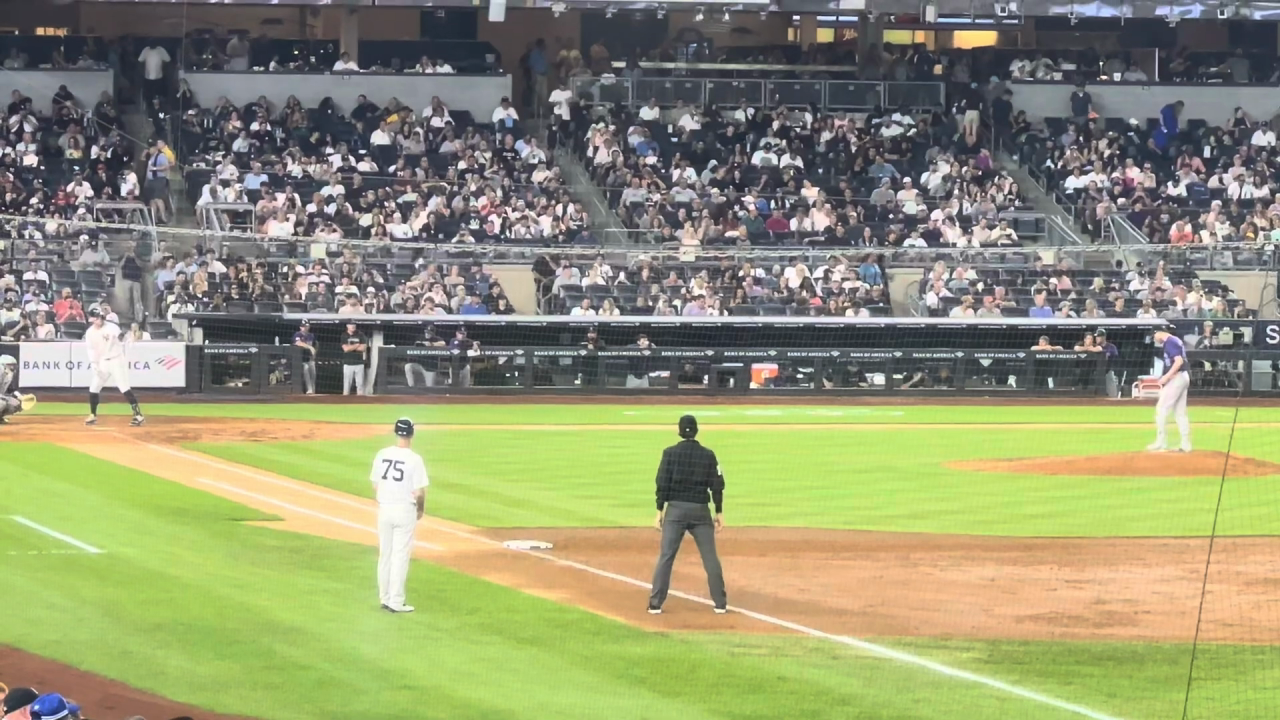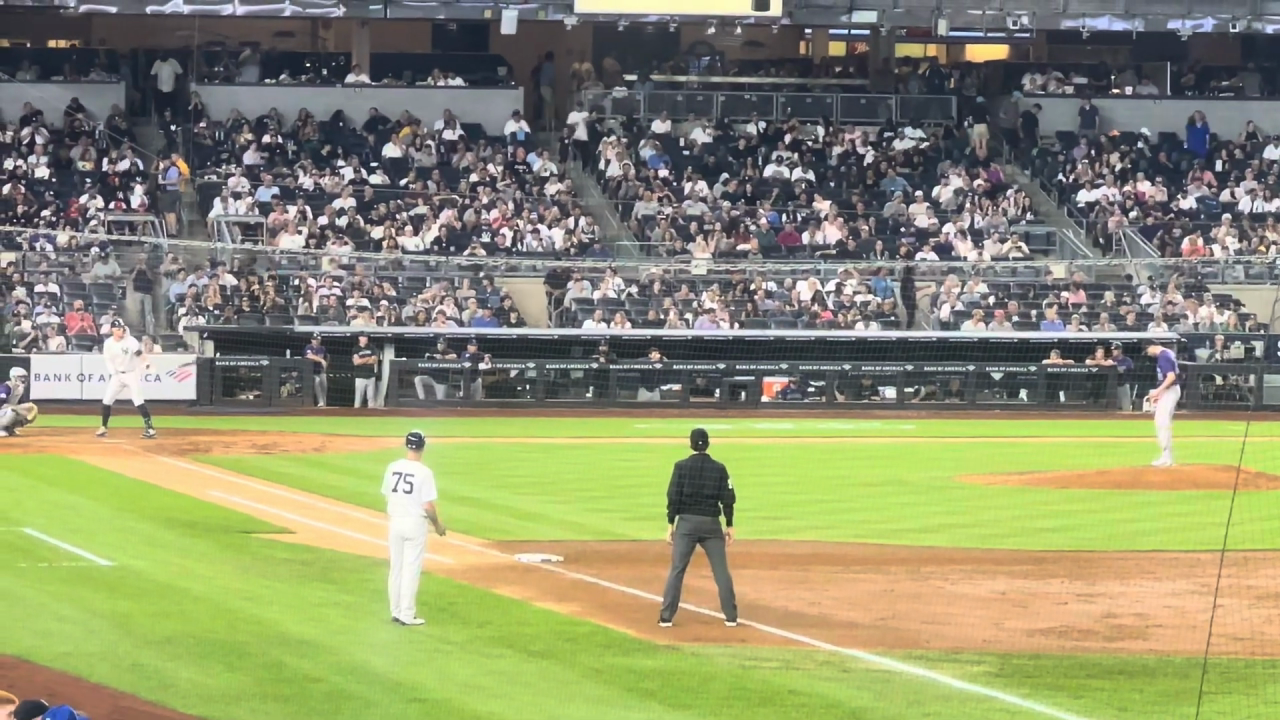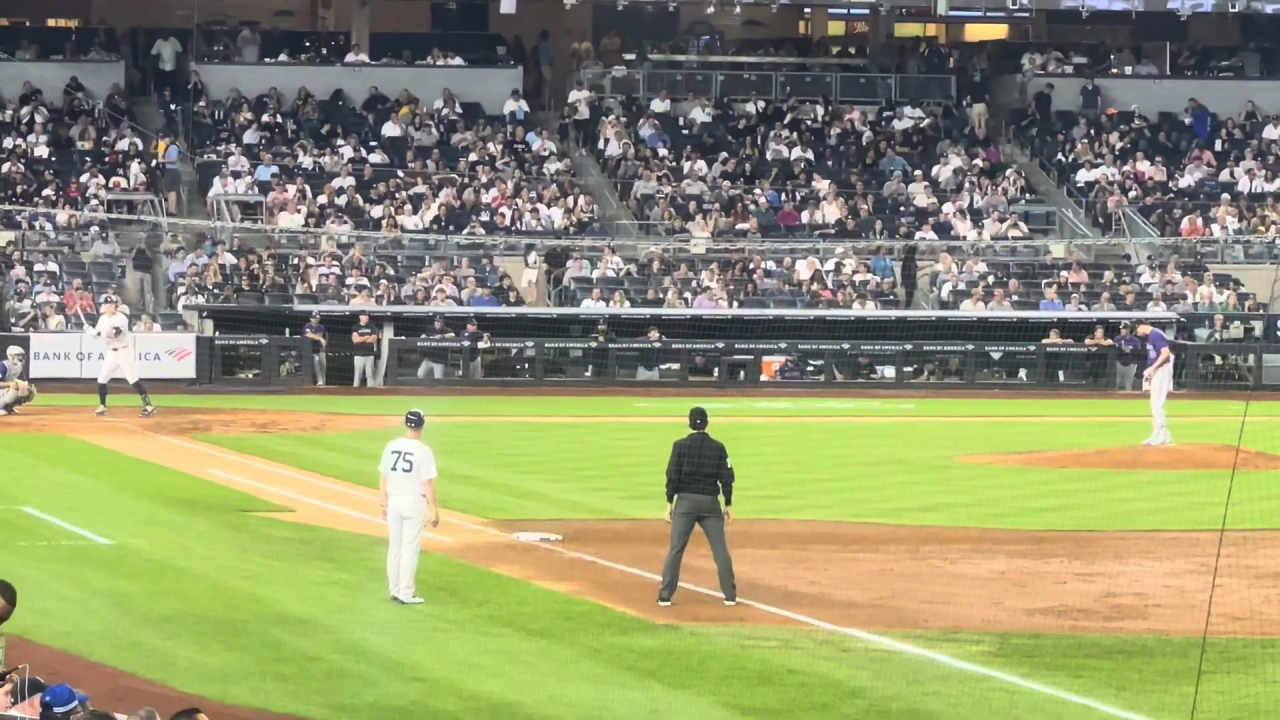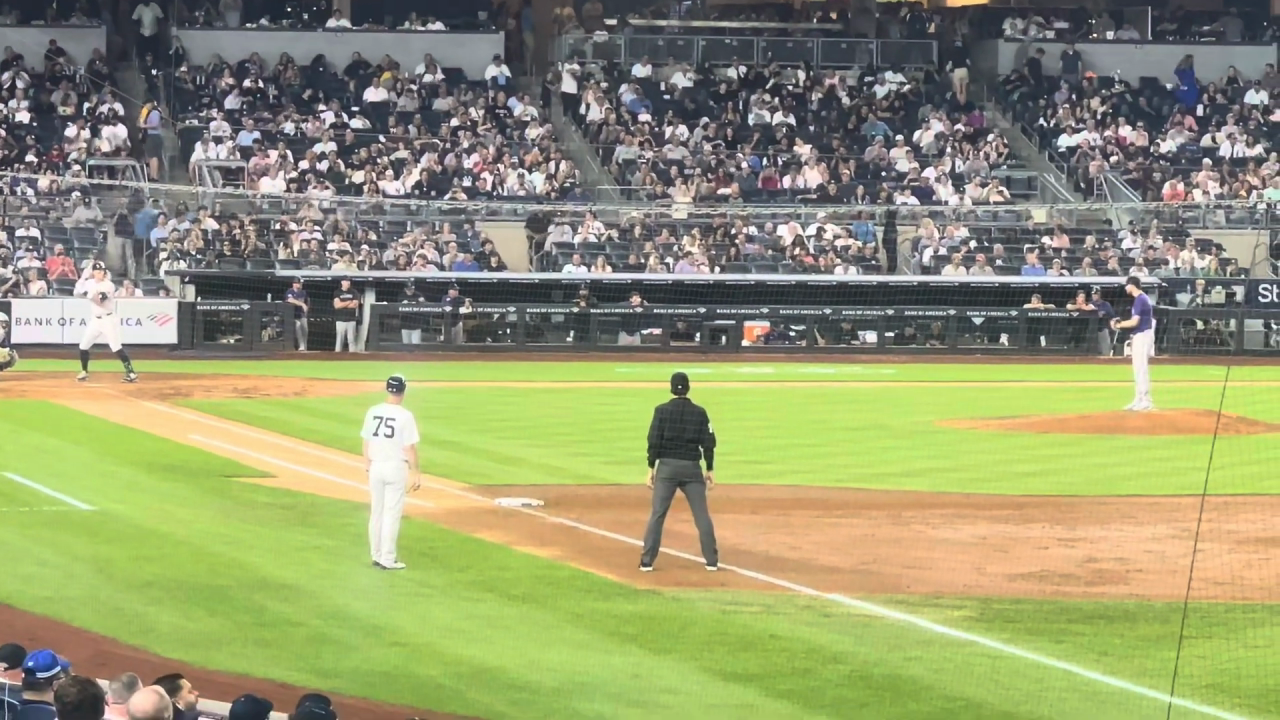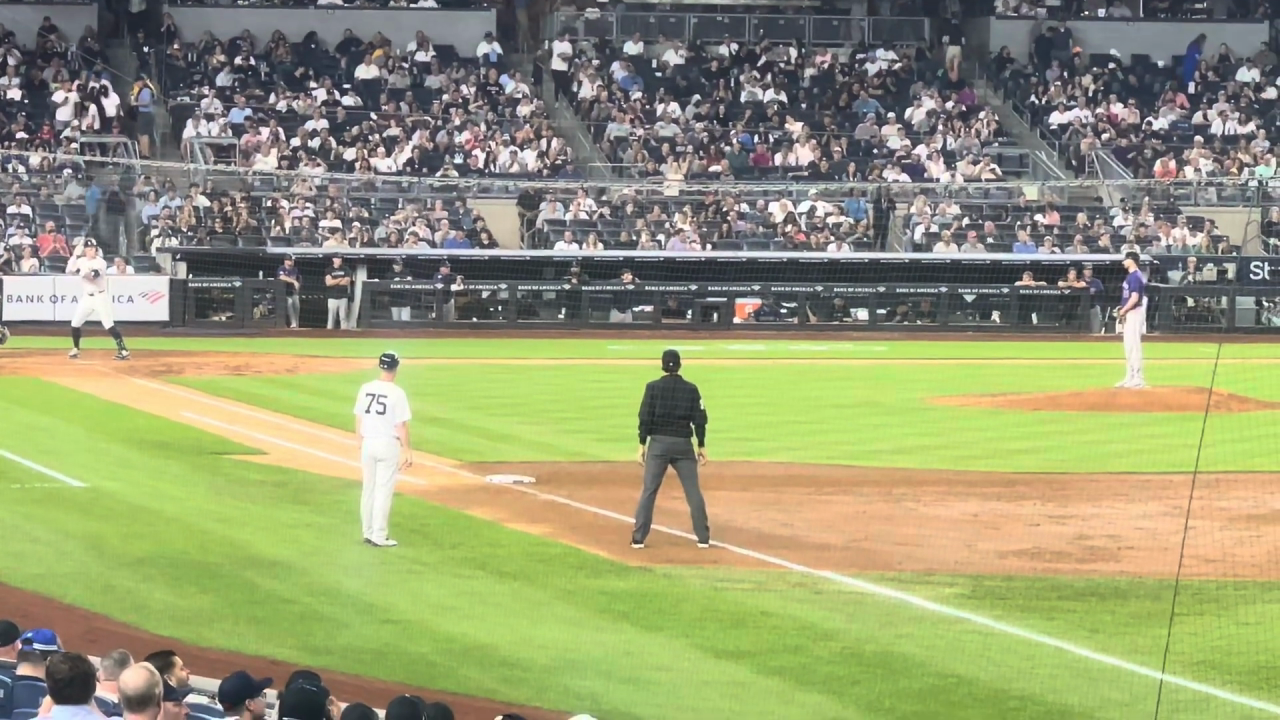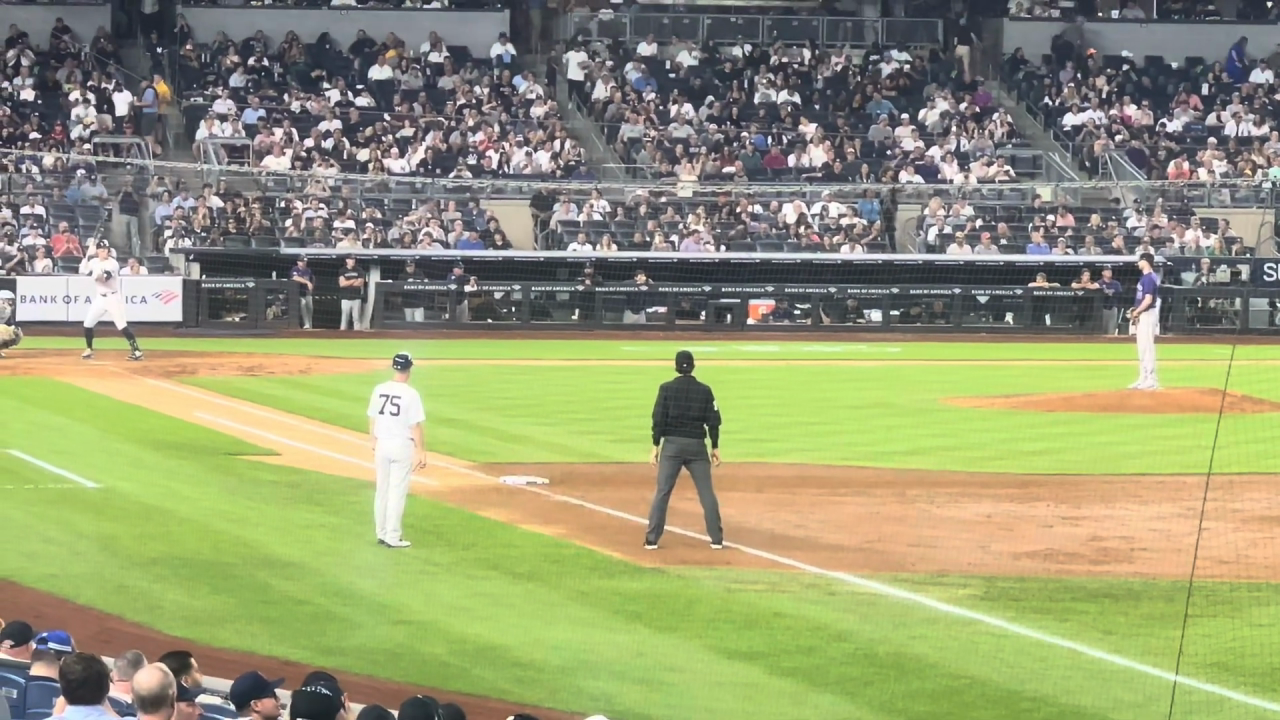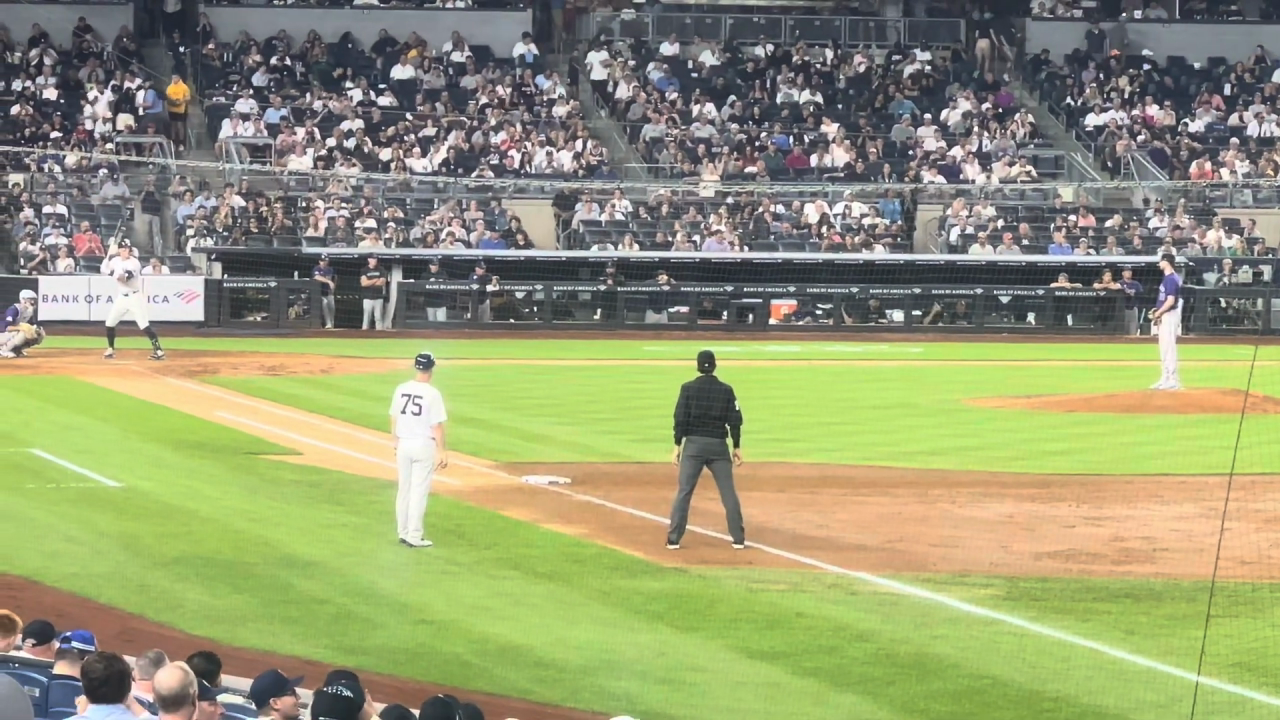
dt=0.7s
person 1, frame 1
left shoulder: (670, 453)
right shoulder: (708, 455)
left elbow: (662, 484)
right elbow: (717, 486)
left wrist: (660, 511)
right wrist: (718, 512)
left hip: (675, 509)
right hip: (700, 510)
left knee: (666, 557)
right knee: (710, 557)
left ankle: (655, 604)
right ankle: (720, 603)
person 1, frame 2
left shoulder: (681, 466)
right shoulder: (719, 468)
left elbow: (673, 498)
right elbow: (728, 500)
left wrist: (671, 525)
right wrist: (729, 525)
left hip: (686, 522)
right hip: (711, 523)
left knee: (677, 570)
right knee: (721, 571)
left ankle: (666, 617)
right ankle: (731, 617)
person 1, frame 3
left shoulder: (680, 445)
right shoulder: (718, 447)
left elbow: (672, 476)
right elbow: (727, 478)
left wrist: (670, 503)
right wrist: (728, 505)
left hip: (685, 501)
right hip: (710, 502)
left knee: (675, 549)
right knee: (720, 550)
left ankle: (665, 596)
right ankle: (730, 596)
person 1, frame 4
left shoulder: (662, 410)
right shoulder: (699, 412)
left elbow: (654, 442)
right elbow: (708, 443)
left wrist: (651, 468)
right wrist: (709, 470)
left hip: (667, 466)
right hip: (692, 467)
left knee: (657, 514)
right knee: (702, 515)
left ankle: (647, 562)
right ankle: (711, 561)
person 1, frame 5
left shoulder: (653, 387)
right shoulder: (691, 389)
left elbow: (645, 418)
right elbow: (699, 420)
left wrist: (642, 445)
right wrist: (701, 446)
left hip: (658, 443)
right hip: (683, 444)
left knee: (648, 491)
right knee: (693, 492)
left ankle: (638, 538)
right ankle: (703, 538)
person 1, frame 6
left shoulder: (666, 388)
right shoulder: (704, 390)
left elbow: (658, 420)
right elbow: (713, 421)
left wrist: (655, 446)
right wrist: (715, 447)
left hip: (672, 444)
right hip: (697, 445)
left knee: (662, 492)
right knee: (707, 493)
left ankle: (651, 540)
right ankle: (716, 539)
person 1, frame 7
left shoulder: (688, 388)
right shoulder: (726, 390)
left elbow: (680, 419)
right elbow: (735, 421)
left wrist: (677, 446)
right wrist: (736, 447)
left hip: (693, 444)
right hip: (718, 445)
left knee: (684, 492)
right knee: (729, 493)
left ankle: (673, 540)
right ankle: (738, 539)
person 2, frame 1
left shoulder: (382, 455)
right shoulder: (414, 459)
left elbow: (375, 486)
right elbow: (419, 492)
right wrist: (421, 509)
left hip: (384, 509)
right hip: (405, 511)
left knee: (385, 555)
right knee: (400, 557)
left ankle: (385, 599)
right ankle: (396, 602)
person 2, frame 2
left shoulder: (392, 468)
right shoulder: (424, 472)
left elbow: (387, 498)
right elbow: (428, 505)
right wrist: (437, 525)
left hip: (395, 522)
right hip: (415, 523)
left knee: (396, 568)
right knee: (411, 570)
left ankle: (396, 612)
right ankle: (407, 615)
person 2, frame 3
left shoulder: (391, 446)
right shoulder: (423, 450)
left elbow: (383, 477)
right elbow: (427, 483)
left wrist: (384, 502)
right wrist: (434, 509)
left hip: (394, 501)
right hip: (414, 502)
left knee: (395, 547)
right knee: (410, 549)
left ankle: (395, 591)
right ankle: (406, 594)
person 2, frame 4
left shoulder: (373, 412)
right shoulder: (405, 415)
left elbow: (365, 443)
right elbow: (410, 448)
left wrist: (368, 466)
right wrist: (416, 473)
left hip: (376, 466)
right hip: (396, 468)
left knee: (376, 512)
right knee: (392, 514)
left ankle: (376, 556)
right ankle: (388, 559)
person 2, frame 5
left shoulder: (365, 388)
right shoulder: (397, 393)
left elbow: (358, 419)
right elbow: (401, 425)
right wrist: (407, 451)
left hip: (368, 443)
right hip: (388, 445)
left knee: (368, 489)
right knee: (383, 491)
left ankle: (368, 533)
right ankle: (379, 536)
person 2, frame 6
left shoulder: (379, 390)
right shoulder: (411, 394)
left elbow: (372, 420)
right elbow: (415, 426)
left wrist: (374, 442)
right wrist: (421, 451)
left hip: (382, 445)
right hip: (402, 446)
left knee: (382, 490)
right knee: (397, 492)
left ankle: (381, 534)
right ankle: (393, 537)
person 2, frame 7
left shoulder: (401, 389)
right shoulder: (432, 394)
left elbow: (394, 419)
right elbow: (437, 426)
left wrist: (396, 442)
right wrist: (442, 452)
left hip: (404, 444)
right hip: (424, 445)
left knee: (404, 490)
right knee: (419, 492)
left ankle: (403, 533)
right ankle: (414, 537)
